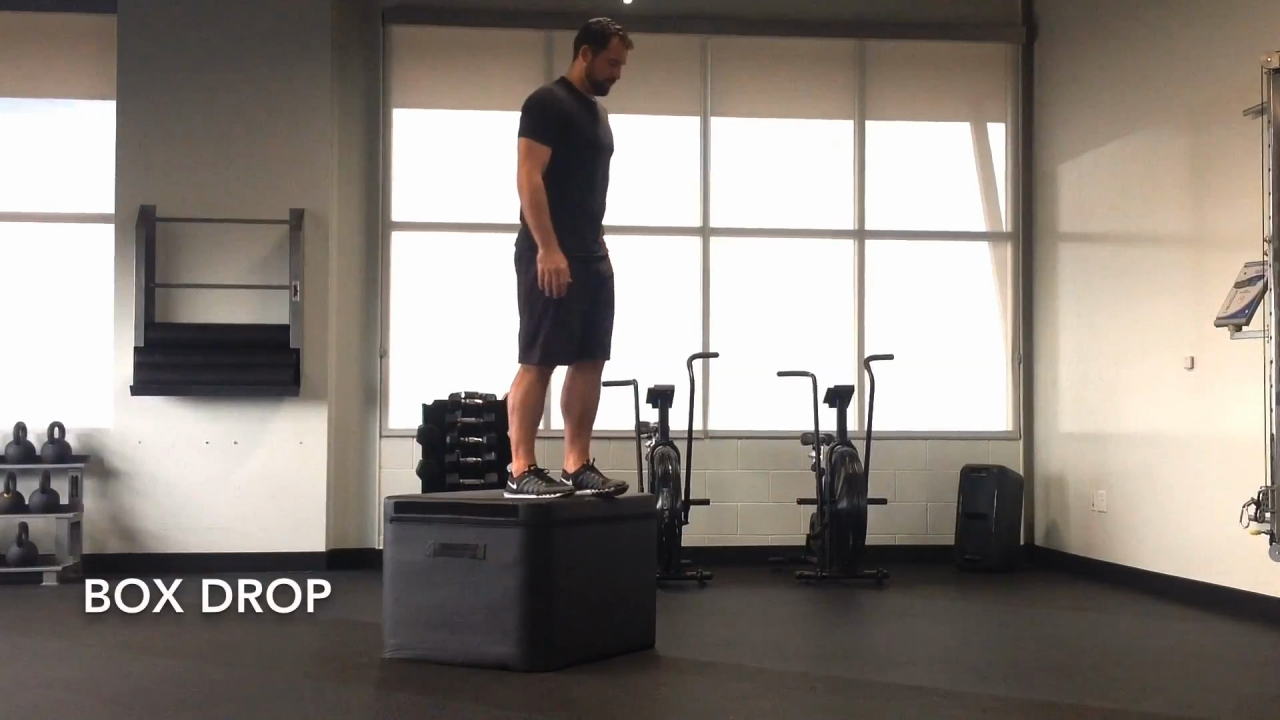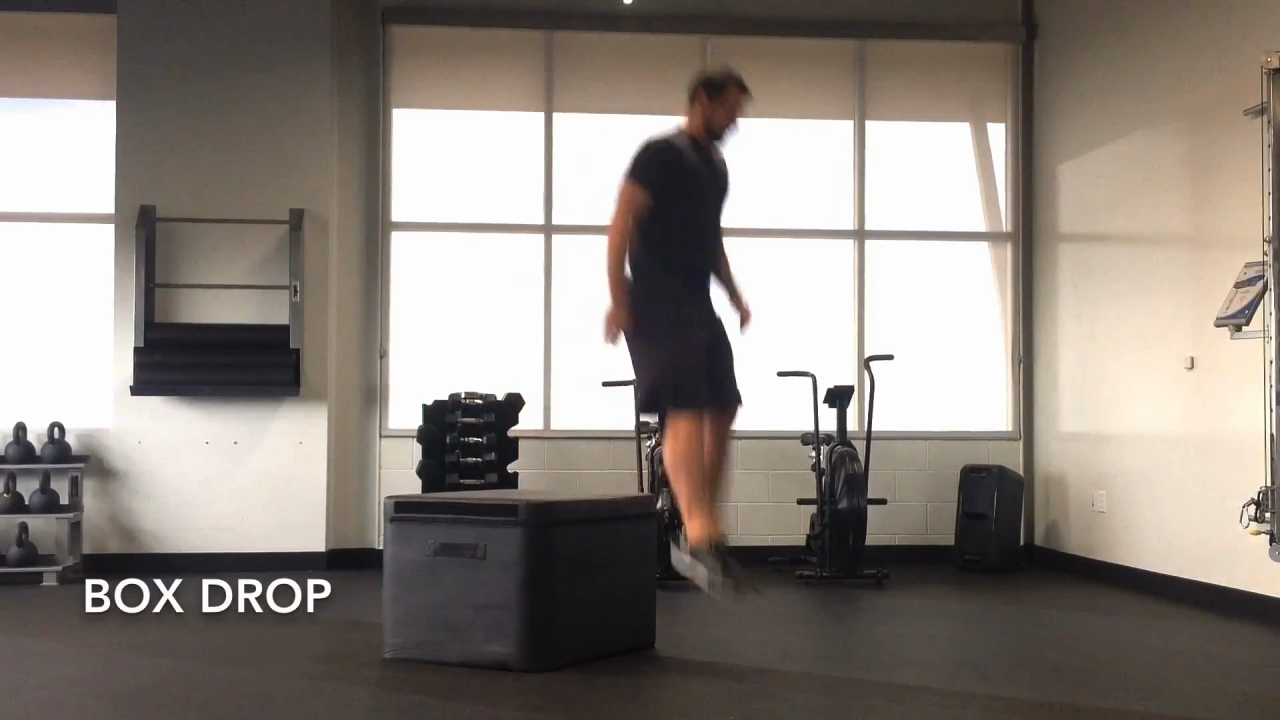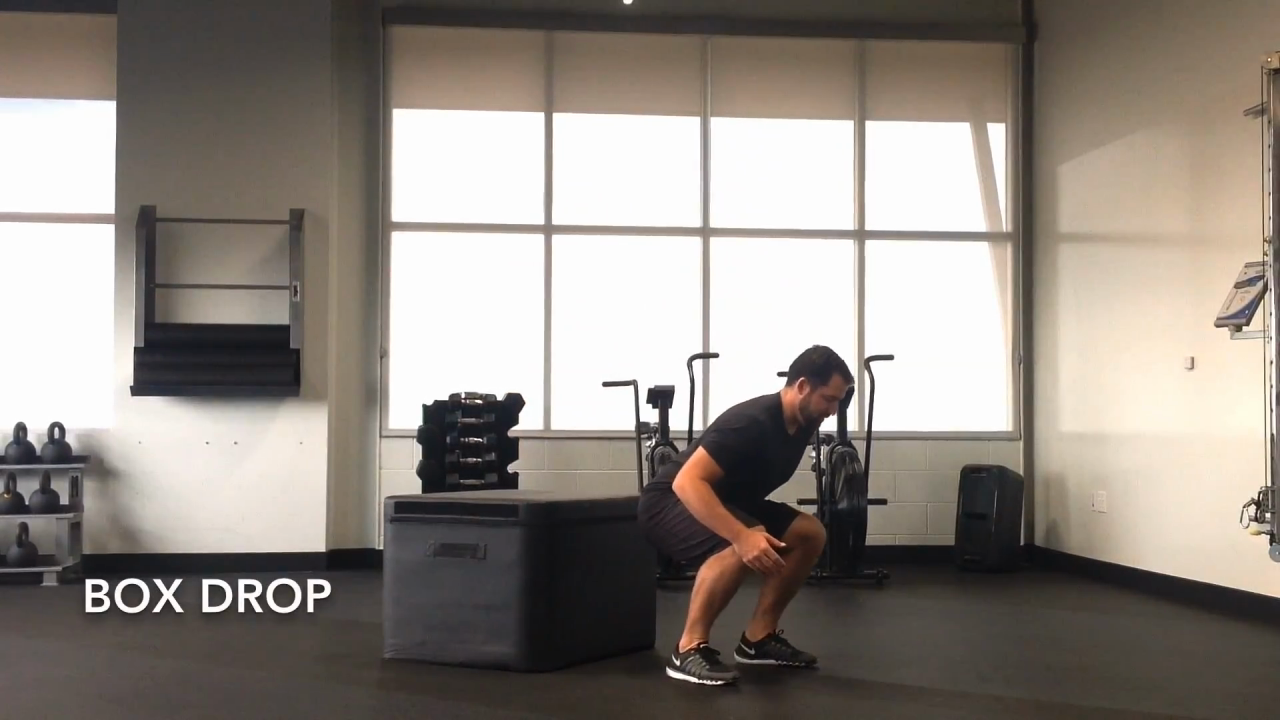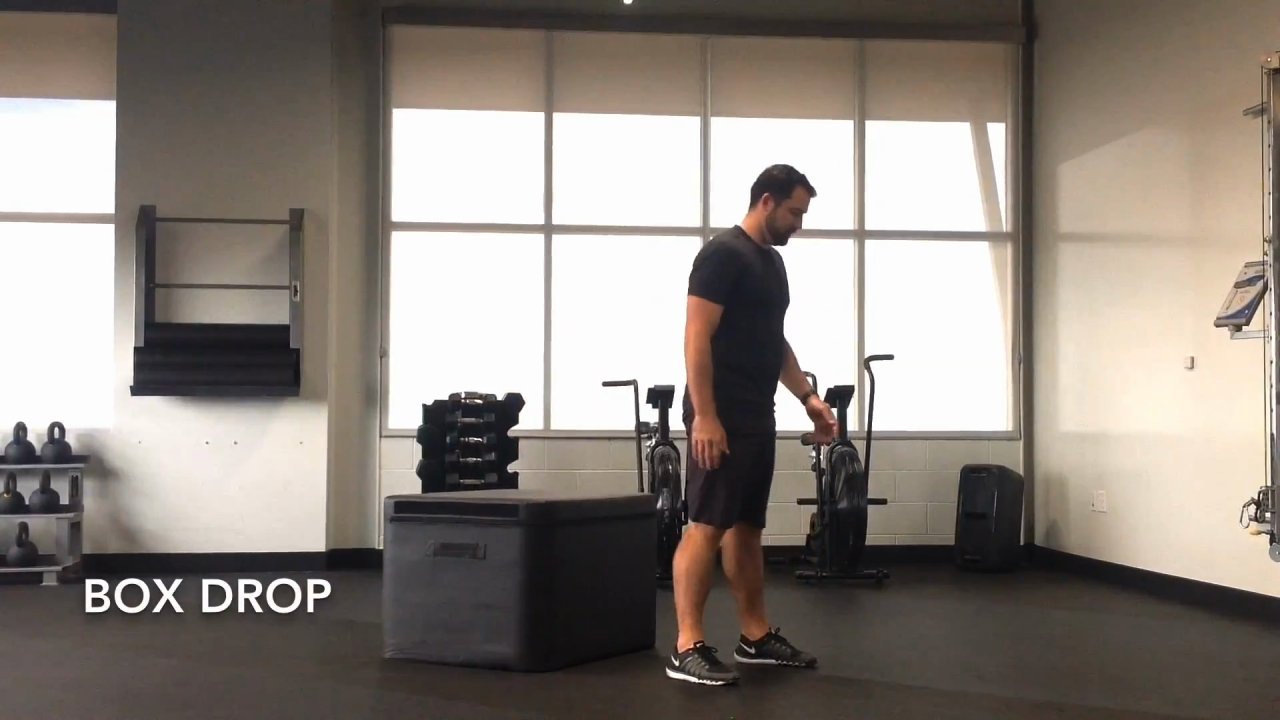
dt=1s
person 1, frame 1
left shoulder: (597, 111)
right shoulder: (548, 103)
right elbow: (529, 178)
right wrist: (548, 249)
left hip: (592, 256)
right hip: (552, 255)
left knee: (590, 361)
right knee: (538, 362)
left ankle: (577, 467)
right ankle: (521, 471)
person 1, frame 2
left shoulder: (716, 163)
right shoulder: (663, 154)
right elbow: (622, 224)
left wrist: (734, 292)
right wrist: (619, 301)
left hip: (695, 301)
right hip: (658, 300)
left knee: (722, 411)
right knee: (685, 414)
left ankle: (702, 533)
right ankle: (700, 541)
person 1, frame 3
left shoulder: (803, 425)
right shoulder: (751, 423)
right elbow: (686, 482)
right wrist: (742, 536)
right hip: (670, 503)
left knee: (809, 533)
right knee: (745, 546)
left ankle: (758, 637)
right ankle: (689, 649)
person 1, frame 4
left shoulder: (771, 260)
right shoulder: (723, 254)
right elbow: (697, 337)
left wrist: (808, 397)
right wrist: (704, 417)
left hip: (757, 415)
right hip: (723, 416)
left knee: (747, 529)
right knee: (708, 527)
left ankle: (756, 636)
right ankle: (687, 648)
